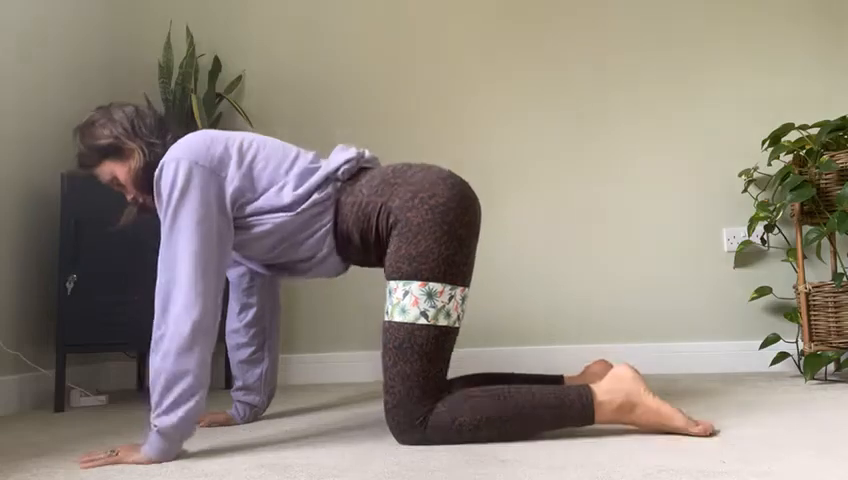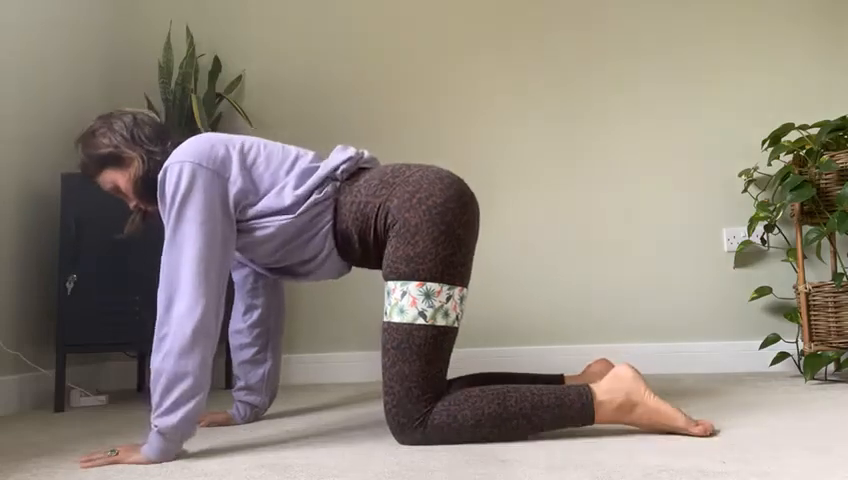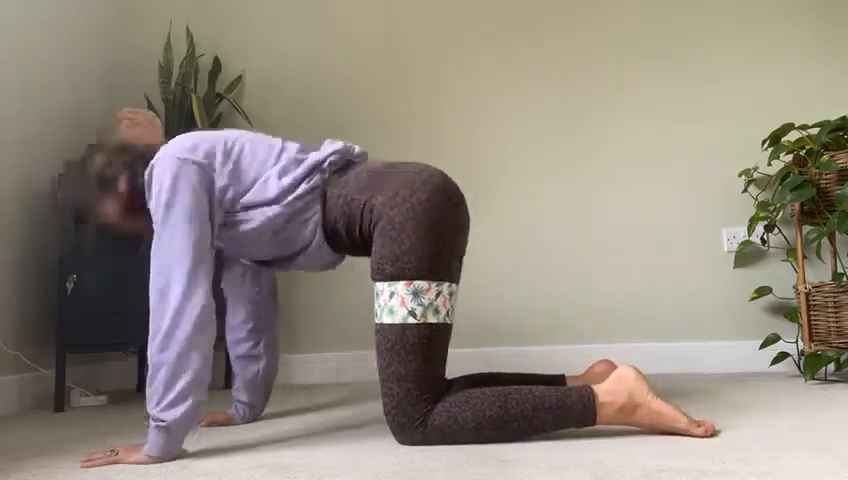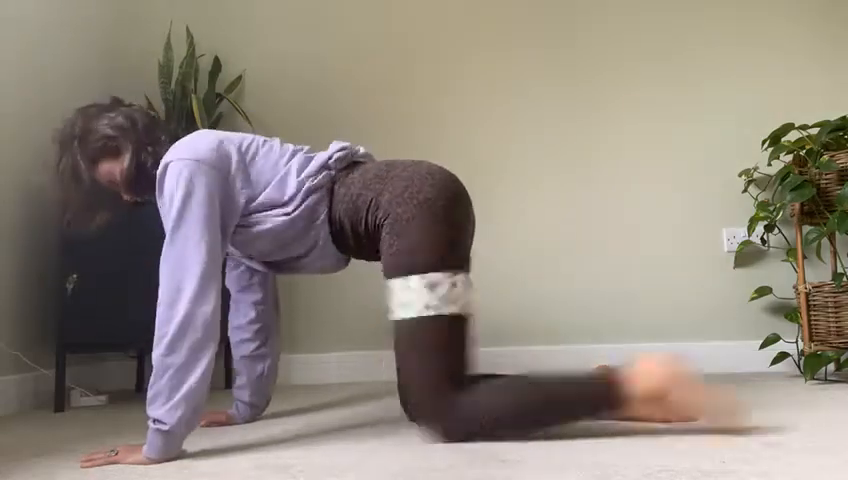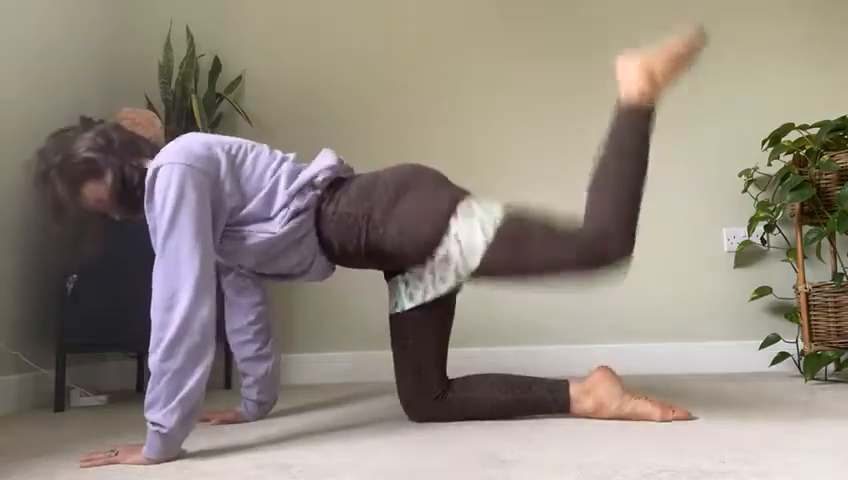
dt=0.5s
person 1, frame 1
left shoulder: (185, 162)
right shoulder: (214, 172)
left elbow: (185, 306)
right elbow: (249, 284)
left wrist: (162, 441)
right wrist: (248, 402)
left hip: (422, 209)
right hip: (422, 211)
left knee: (413, 420)
right knee: (420, 395)
left ankle: (608, 400)
right ankle: (587, 380)
person 1, frame 2
left shoulder: (188, 168)
right shoulder: (219, 181)
left elbow: (189, 308)
right elbow: (253, 286)
left wrist: (161, 441)
right wrist: (249, 401)
left hip: (419, 209)
right hip: (421, 213)
left knee: (413, 419)
right knee: (419, 393)
left ankle: (611, 396)
right ankle: (587, 379)
person 1, frame 3
left shoulder: (172, 169)
right shoulder: (212, 175)
left elbow: (182, 303)
right elbow: (246, 283)
left wrist: (161, 440)
right wrist: (246, 403)
left hip: (406, 207)
right hip: (411, 207)
left knee: (414, 420)
right knee: (420, 392)
left ankle: (611, 401)
right ankle: (587, 379)
person 1, frame 4
left shoulder: (187, 162)
right shoulder: (209, 169)
left elbow: (187, 306)
right elbow: (249, 287)
left wrist: (161, 440)
right wrist: (248, 402)
left hip: (409, 203)
right hip: (409, 211)
left knee: (436, 410)
right knee: (437, 401)
left ankle: (628, 384)
right ankle: (598, 385)
person 1, frame 5
left shoulder: (175, 167)
right shoulder: (179, 183)
left elbow: (182, 306)
right elbow: (241, 289)
left wrist: (160, 439)
right wrist: (254, 401)
left hip: (401, 208)
right hip: (397, 236)
left knee: (600, 244)
right knee: (425, 401)
left ankle: (637, 89)
right ankle: (588, 396)
